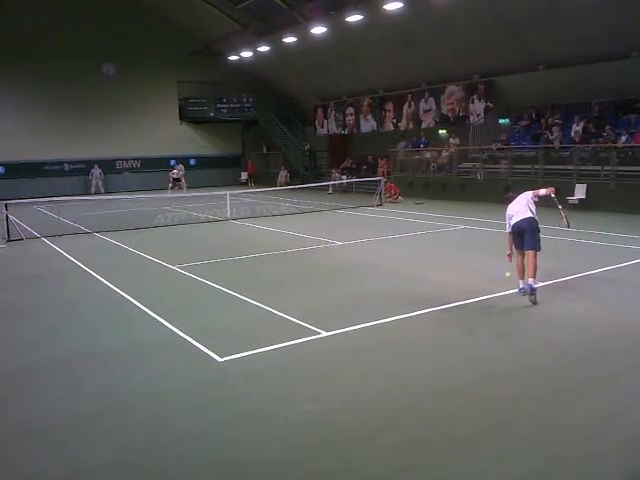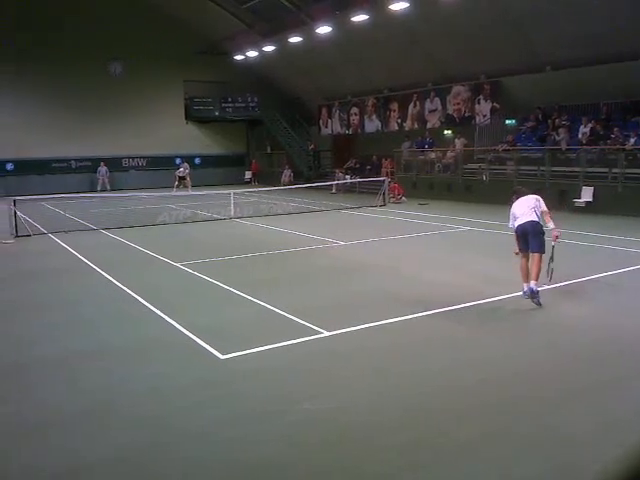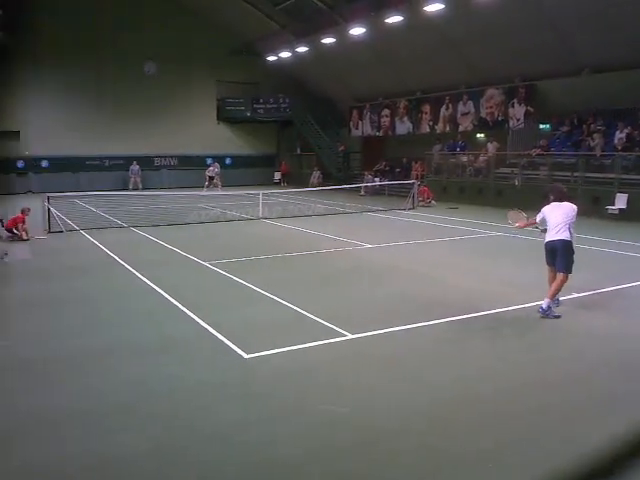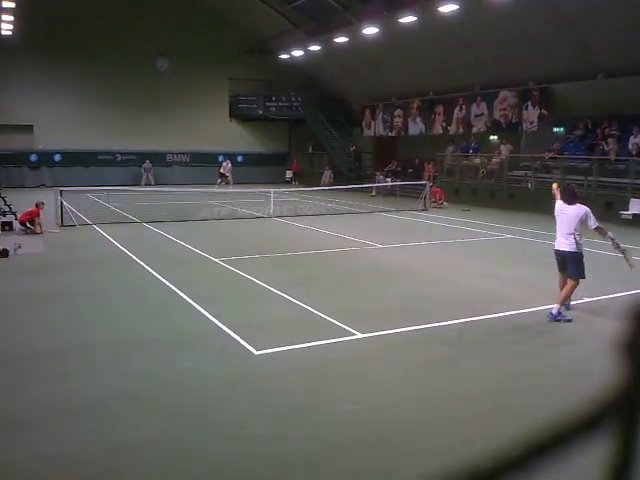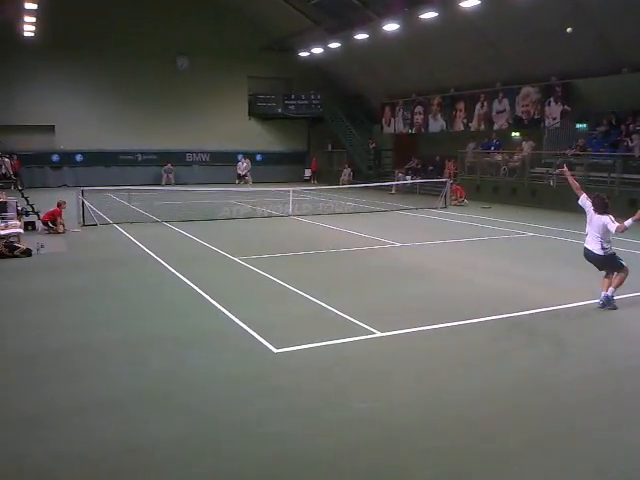
dt=0.7s
person 1, frame 1
left shoulder: (509, 209)
right shoulder: (526, 195)
left elbow: (509, 233)
right elbow: (536, 192)
left wrist: (510, 250)
right wrist: (547, 191)
left hip: (516, 225)
right hip: (529, 221)
left knee: (520, 255)
right knee: (532, 254)
left ankle: (522, 286)
right ankle: (531, 284)
person 1, frame 2
left shoulder: (514, 206)
right shoulder: (535, 198)
right elbow: (545, 215)
left wrist: (519, 247)
right wrist: (553, 229)
left hip: (520, 227)
right hip: (533, 224)
left knee: (524, 257)
right knee: (536, 257)
left ankle: (526, 289)
right ankle: (533, 287)
person 1, frame 3
left shoulder: (547, 209)
right shoulder: (573, 207)
left elbow: (535, 221)
left wrist: (522, 225)
left hip: (549, 242)
right hip: (564, 242)
left knee: (552, 270)
right knee: (562, 276)
left ankle: (553, 297)
right ankle: (545, 306)
person 1, frame 4
left shoulder: (559, 206)
right shoulder: (583, 210)
left elbow: (558, 197)
right elbow: (598, 229)
left wrist: (555, 190)
right wrist: (613, 240)
left hip: (559, 248)
right hip: (573, 250)
left knee: (563, 276)
right knee: (573, 282)
left ankle: (565, 301)
right ankle: (555, 311)
person 1, frame 5
left shoulder: (589, 209)
right shoulder: (607, 219)
left elbow: (578, 191)
right elbow: (620, 229)
left wrist: (567, 175)
left hip: (588, 251)
right hip: (603, 253)
left knee: (610, 272)
right knee: (623, 271)
left ankle: (604, 298)
right ankle: (608, 295)
